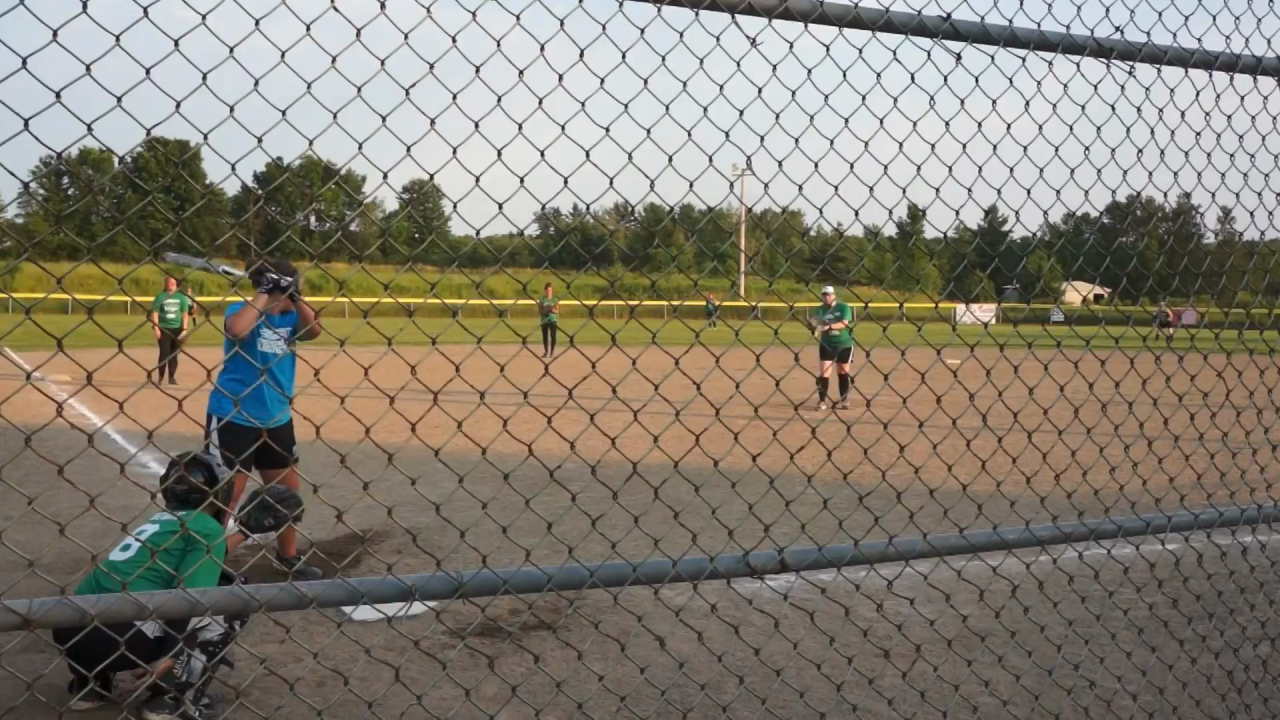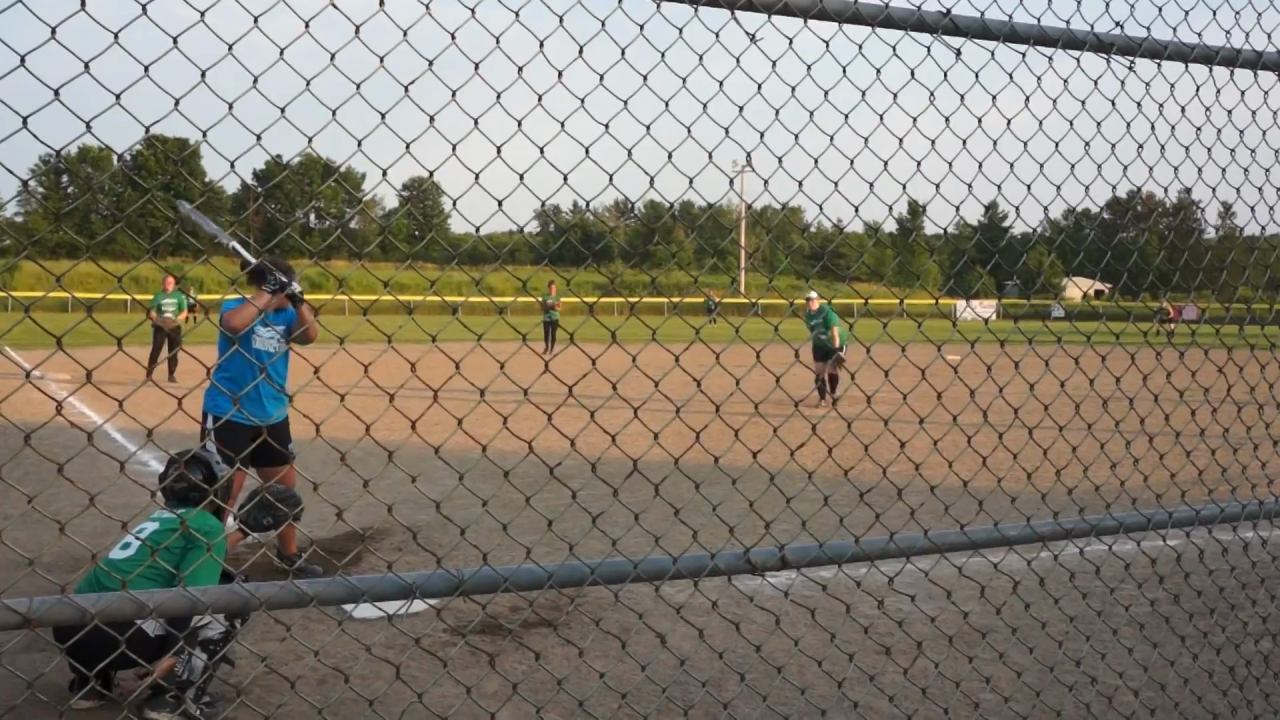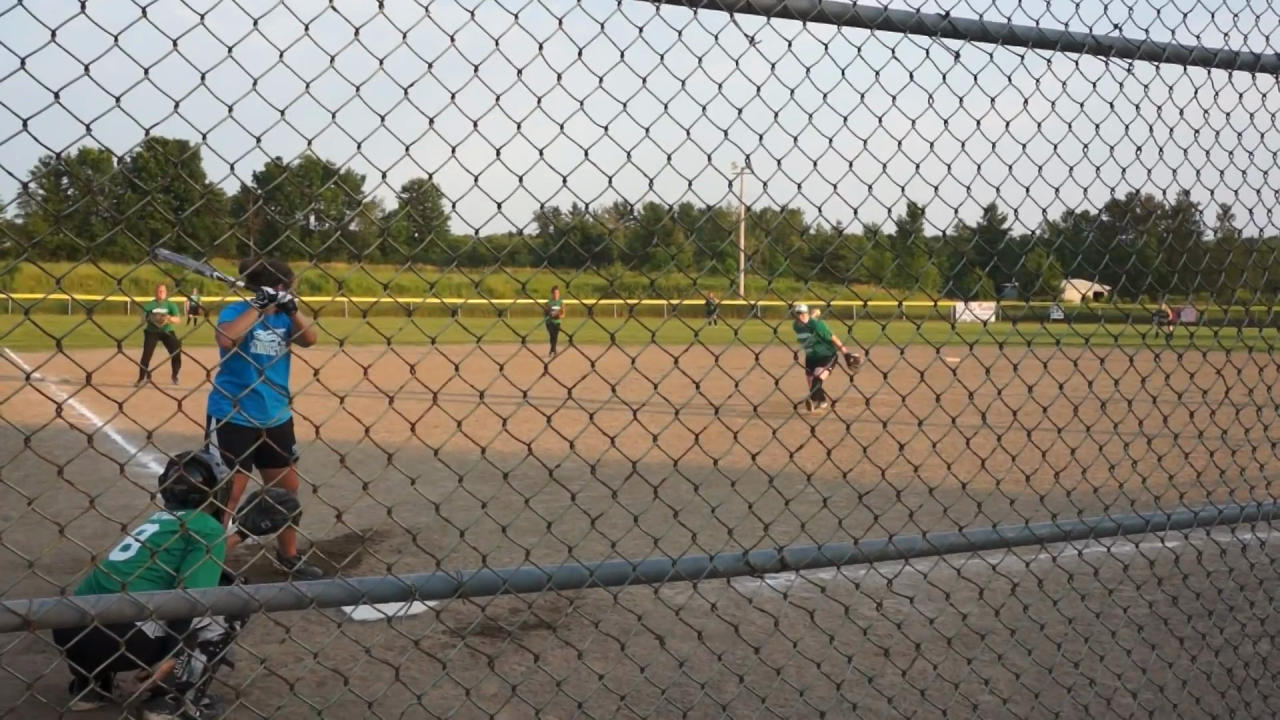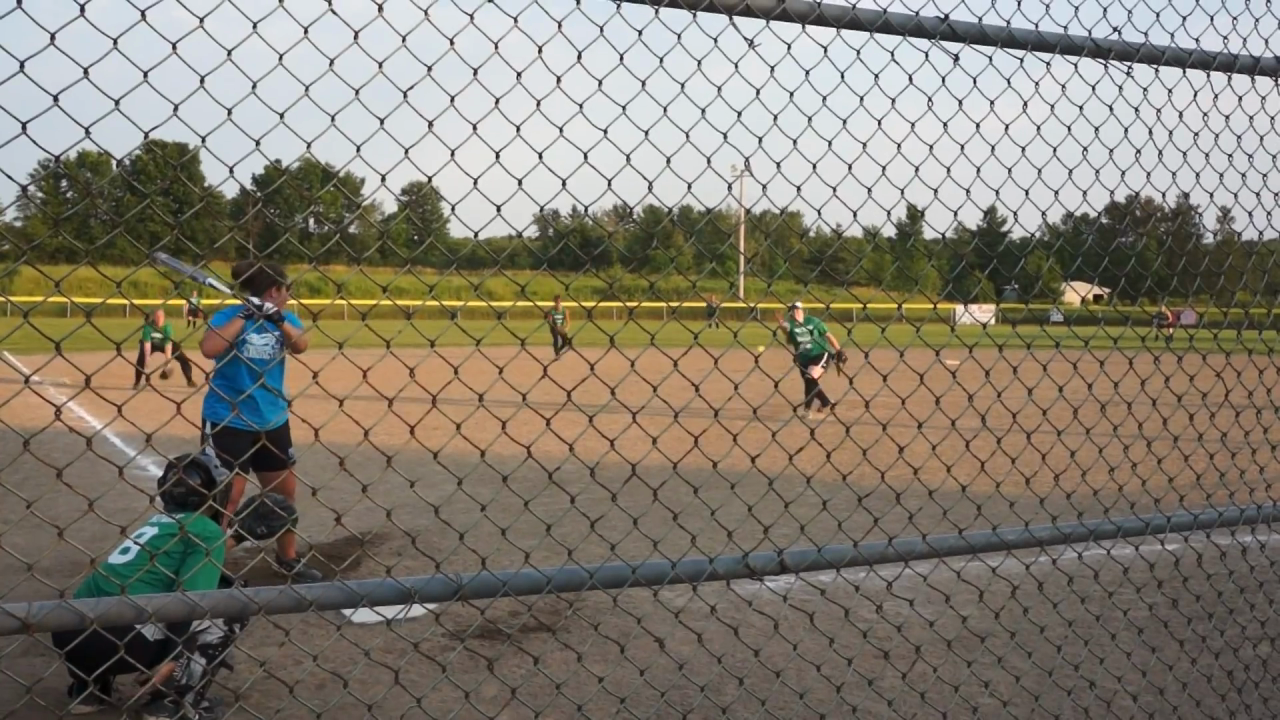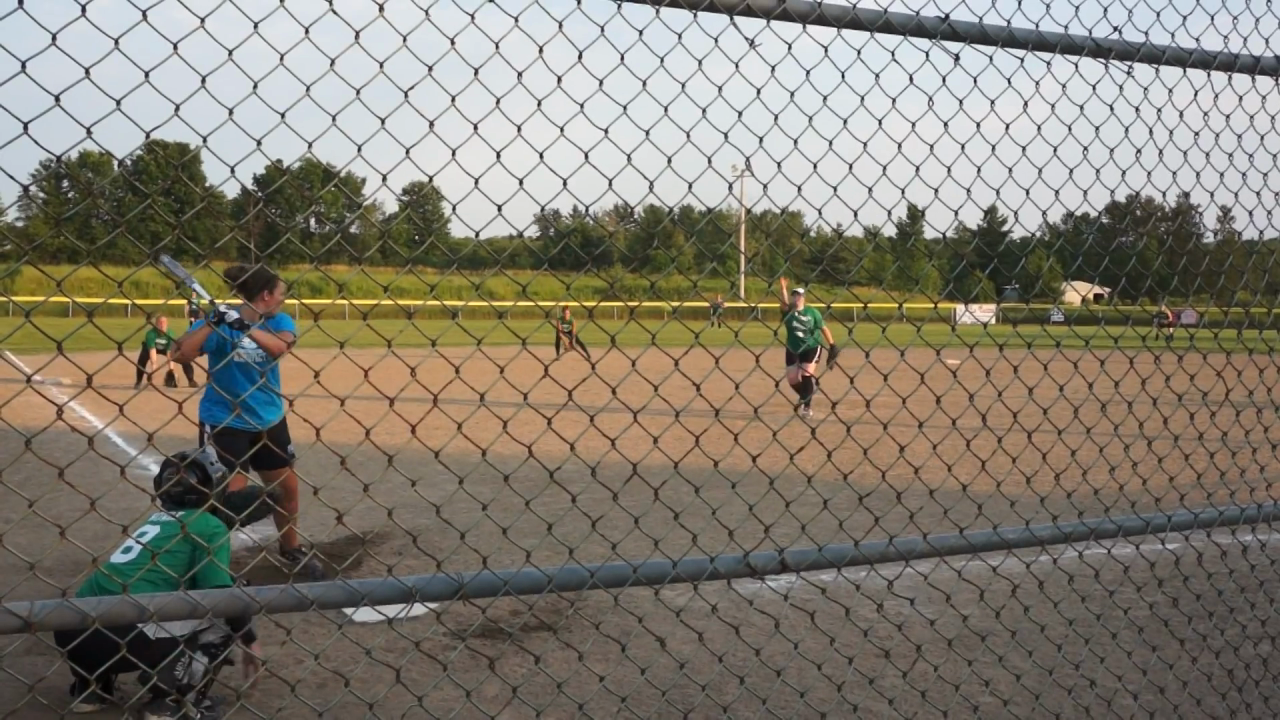
dt=0.3s
person 1, frame 1
left shoulder: (290, 317)
right shoulder: (243, 310)
left elbow: (313, 329)
right elbow: (236, 330)
left wrist: (296, 297)
right wrist: (264, 294)
left hip: (277, 419)
right hip: (232, 418)
left knee: (288, 489)
right knee: (226, 495)
left ankle: (288, 555)
person 1, frame 2
left shoulder: (286, 315)
right shoulder: (237, 306)
left elbow: (309, 335)
right elbow: (233, 323)
left wrist: (299, 301)
right wrist: (266, 292)
left hip: (272, 416)
right hip: (228, 416)
left knee: (285, 487)
left ankle: (289, 552)
person 1, frame 3
left shoulder: (287, 316)
right shoulder: (237, 311)
left elbow: (309, 338)
right elbow: (226, 340)
left wrist: (291, 309)
right wrist: (257, 307)
left hip: (276, 418)
right hip: (231, 419)
left knee: (287, 488)
right knee: (227, 496)
left ankle: (288, 555)
person 1, frame 4
left shoulder: (284, 318)
right shoulder: (228, 315)
left elbow: (300, 345)
right elbow: (209, 349)
left wrist: (277, 318)
right wrist: (244, 315)
left hip: (272, 421)
right hip: (227, 423)
left knee: (285, 491)
right knee: (226, 499)
left ankle: (288, 558)
person 1, frame 5
left shoulder: (280, 322)
right shoulder: (221, 321)
left elbow: (278, 346)
right elbow: (180, 354)
left wrist: (245, 326)
right wrist: (209, 324)
left hip: (270, 422)
right hip: (226, 423)
left knee: (287, 488)
left ankle: (291, 551)
person 2, frame 1
left shoulder: (162, 518)
right shoulder: (206, 526)
left wrist: (246, 529)
right wrist: (169, 656)
right hip: (117, 634)
left ankle: (91, 683)
right ankle: (171, 697)
person 2, frame 2
left shoulder: (162, 516)
right shoulder: (207, 524)
left wrist: (245, 528)
right wrist: (172, 654)
right hip: (118, 633)
left ankle: (91, 682)
right ankle: (174, 695)
person 2, frame 3
left shoulder: (161, 518)
right shoulder: (207, 526)
left wrist: (243, 532)
right wrist: (172, 657)
right hip: (119, 634)
left ankle: (91, 684)
right ankle: (174, 698)
person 2, frame 4
left shoulder: (159, 520)
right shoulder: (206, 529)
left wrist: (238, 535)
right wrist: (171, 660)
right hip: (116, 637)
left ankle: (90, 687)
person 2, frame 5
left shoulder: (158, 518)
right shoulder: (208, 525)
right elbow: (220, 590)
right wrist: (249, 641)
right hip: (119, 637)
left ankle: (93, 684)
